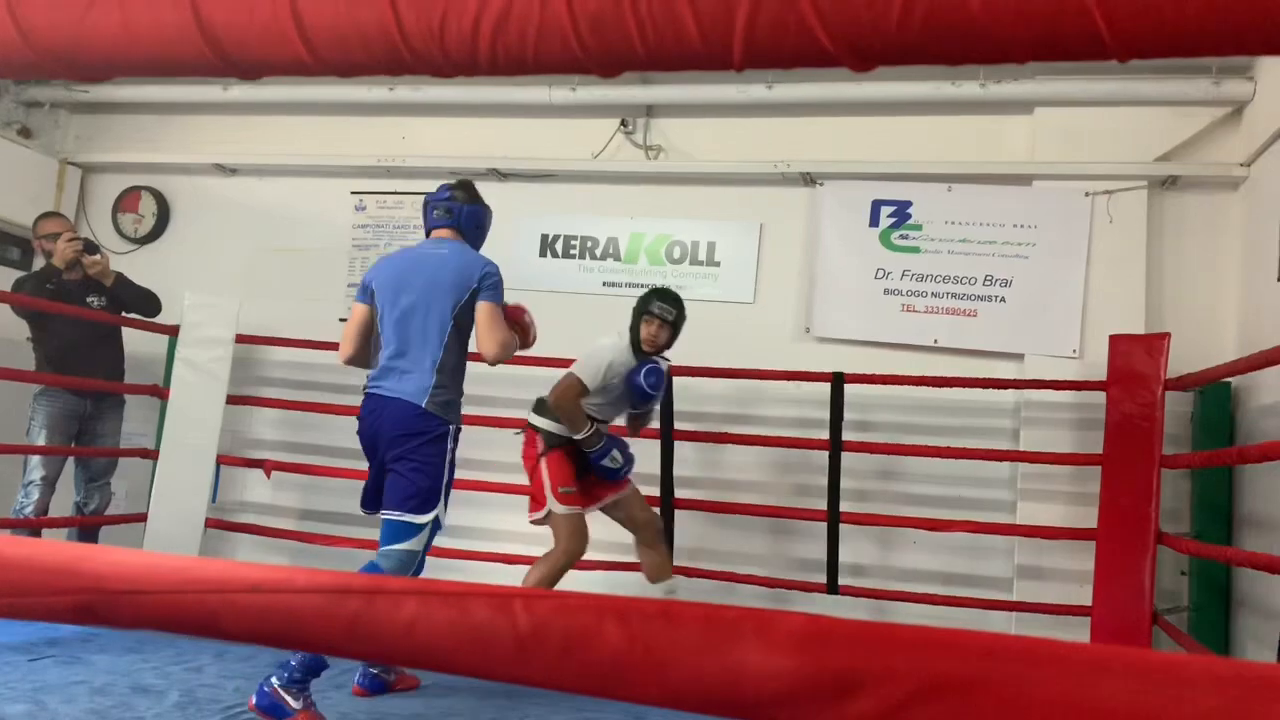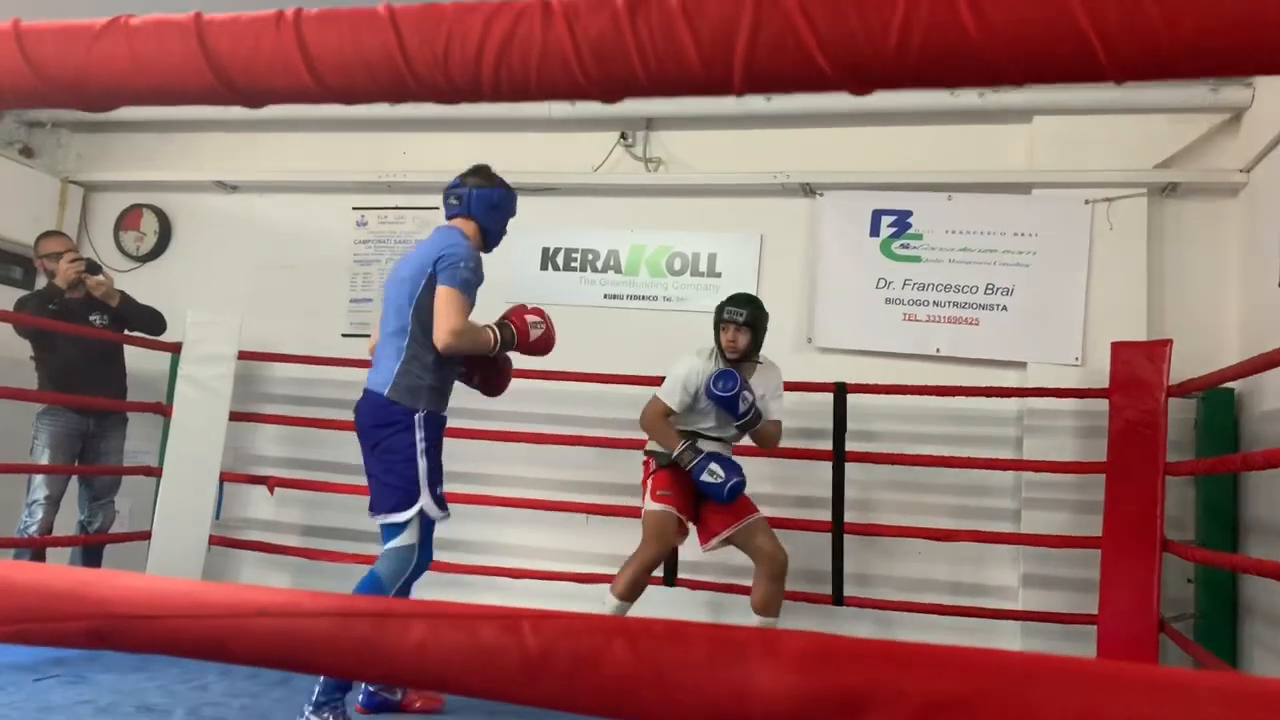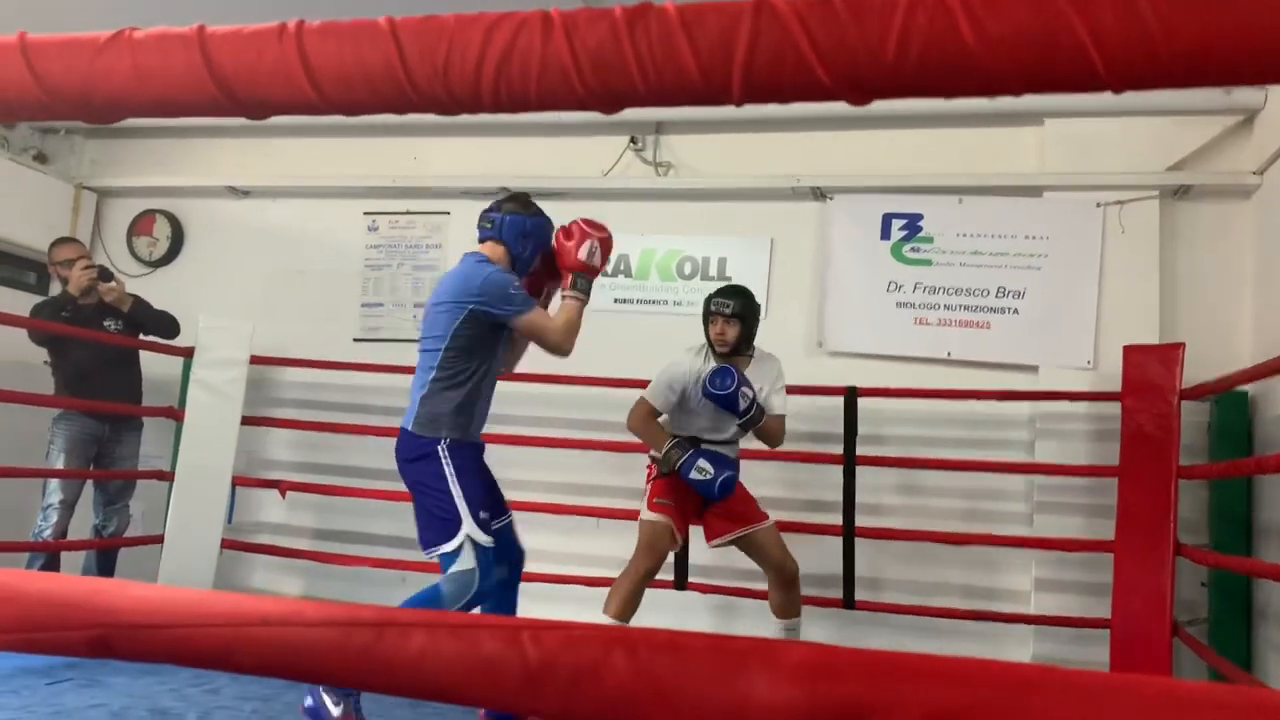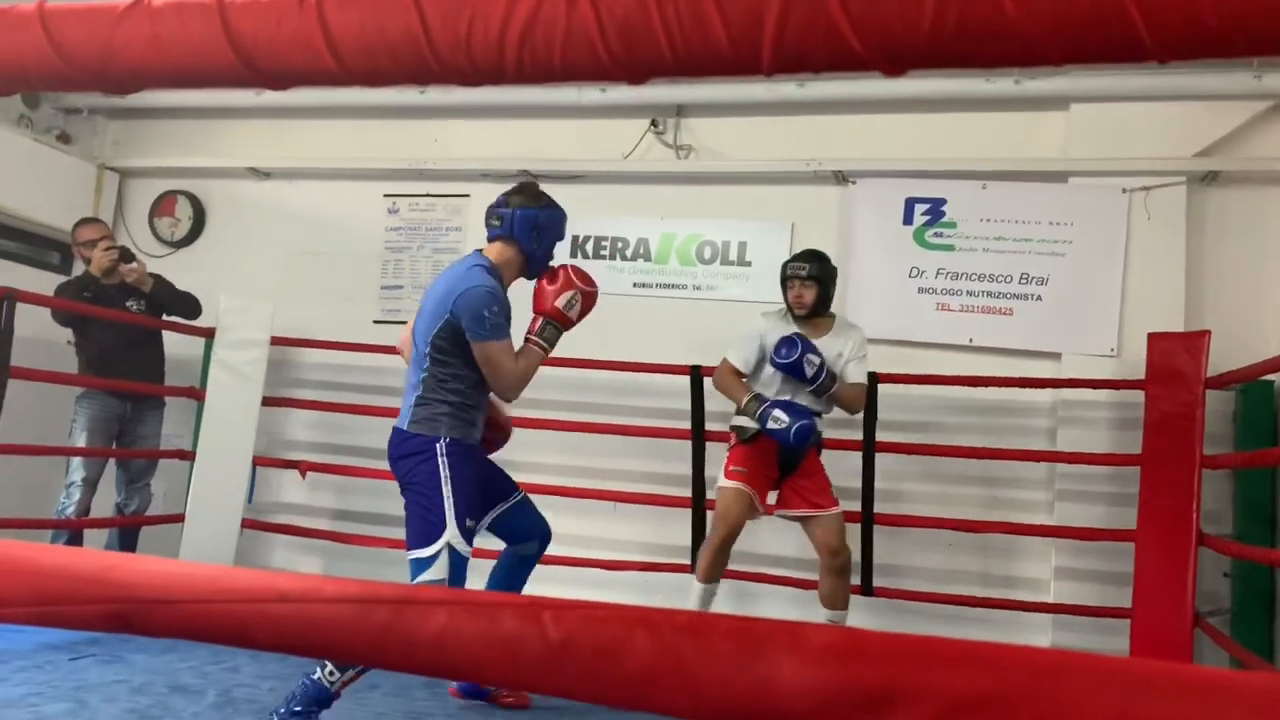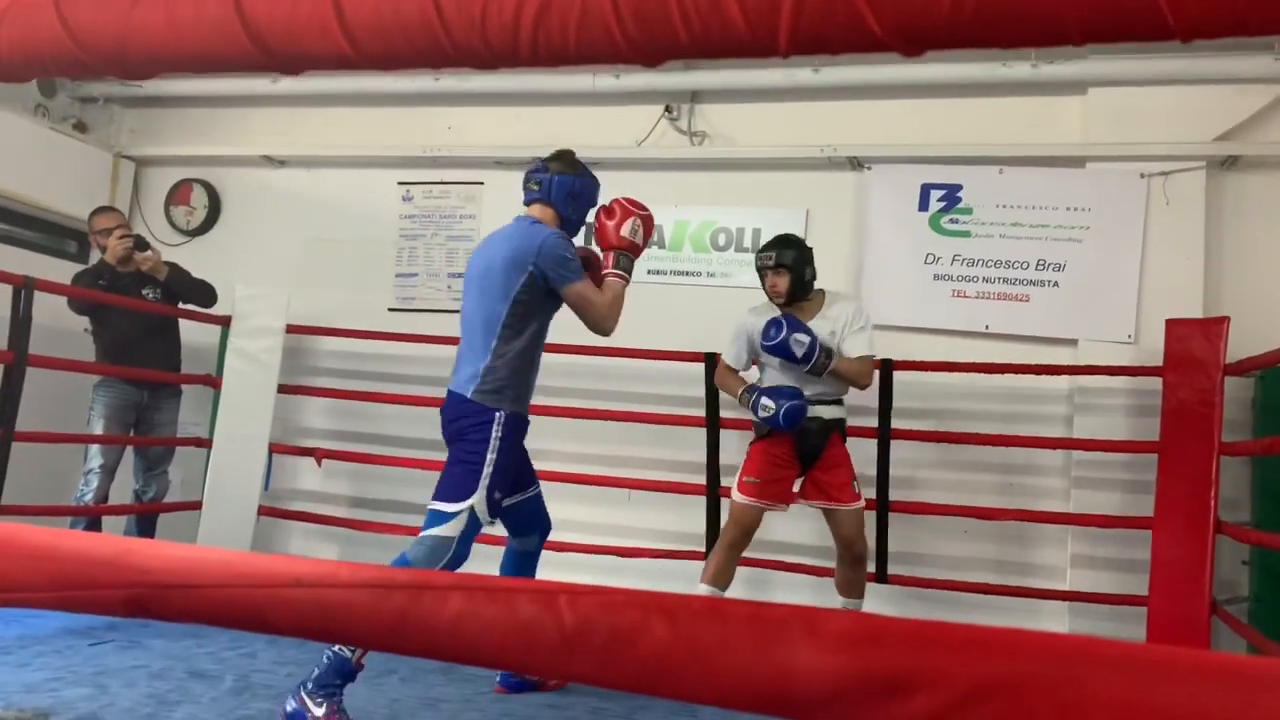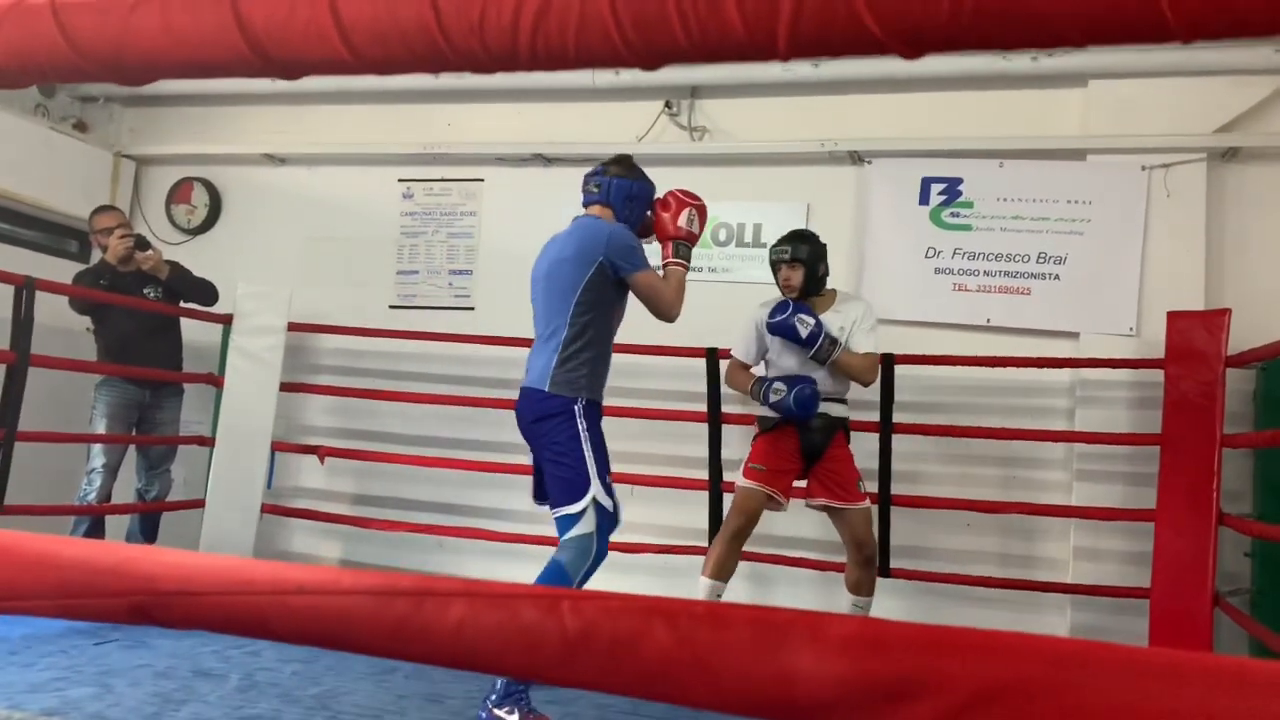
dt=0.4s
person 1, frame 1
left shoulder: (382, 267)
right shoulder: (482, 270)
left elbow: (349, 352)
right elbow: (492, 351)
right wrist: (514, 333)
left hip: (377, 410)
right hip: (426, 419)
left knee: (407, 539)
right knee: (397, 558)
left ankle: (377, 665)
person 1, frame 2
left shoulder: (420, 254)
right shoulder: (459, 253)
right elbow: (448, 337)
left wrist: (465, 368)
right wrist: (505, 335)
left hip: (382, 407)
right hip: (406, 412)
left knee: (405, 545)
right knee: (405, 556)
person 1, frame 3
left shoulder: (471, 277)
right shoulder: (491, 279)
left elbow: (500, 357)
right elbow: (559, 342)
left wrist: (534, 304)
right wrist: (579, 279)
left hip: (451, 444)
right hip: (437, 445)
left knee: (506, 558)
right knee: (466, 581)
person 1, frame 4
left shoulder: (471, 275)
right shoulder: (480, 291)
left elbow: (409, 344)
right elbow: (507, 385)
right wrist: (550, 326)
left hip: (453, 445)
right hip: (433, 447)
left knee: (530, 535)
right knee: (437, 591)
person 1, frame 5
left shoulder: (499, 241)
right shoulder: (549, 243)
right elbow: (602, 322)
left wrist: (580, 271)
right wrist: (621, 259)
left hip: (482, 407)
right hip: (488, 413)
left knee: (531, 530)
right knee: (441, 547)
person 1, frame 6
left shoulder: (559, 244)
right shoulder: (610, 236)
right elbow: (667, 308)
left wrist: (651, 243)
right wrist: (678, 248)
left hip: (543, 399)
right hip: (564, 405)
left knee: (598, 518)
right knee: (584, 544)
person 2, frame 1
left shoulder: (651, 366)
right shoulder: (612, 351)
left elbow: (635, 427)
right elbow: (560, 394)
left wrist: (643, 405)
right wrist: (595, 440)
left hip: (582, 447)
right hip: (550, 440)
left knee: (650, 527)
right knee: (572, 545)
person 2, frame 2
left shoulder: (768, 374)
right shoulder: (696, 365)
left elbow: (771, 441)
right elbow: (650, 417)
left wrist: (746, 413)
right wrist: (693, 458)
left hip: (713, 474)
right hip: (670, 465)
left knee: (773, 558)
right knee: (655, 548)
person 2, frame 3
left shoulder: (768, 368)
right shoulder: (689, 363)
left elbow: (775, 437)
right elbow: (638, 418)
left wrist: (748, 409)
right wrist: (682, 458)
left hip: (721, 475)
right hip: (675, 470)
left knee: (784, 567)
right knee: (646, 559)
person 2, frame 4
left shoulder: (850, 337)
right shoulder: (768, 326)
left elbow: (855, 404)
right elbow: (723, 375)
left wrist: (820, 377)
right wrist: (761, 408)
left hip: (803, 447)
right hip: (756, 439)
left knee: (837, 553)
right knee: (724, 531)
person 2, frame 5
left shoulder: (847, 310)
right shoulder: (758, 320)
left elbow: (864, 376)
right elbow: (723, 373)
left wrist: (816, 355)
right wrist: (752, 396)
left hip: (826, 434)
right hip: (775, 431)
left knee: (853, 544)
right knee: (737, 530)
person 2, frame 6
left shoulder: (855, 310)
right shoulder: (768, 315)
left elbow: (868, 374)
right elbow: (734, 373)
left wrist: (819, 341)
right wrist: (764, 390)
left hip: (830, 432)
right hip: (779, 427)
left knee: (863, 546)
right knee: (739, 520)
person 3, frame 1
left shoulder: (108, 281)
right shoulder: (32, 284)
left elbow: (152, 307)
right elbow: (23, 308)
left wrist: (110, 278)
right wrist: (57, 265)
left hip: (106, 400)
right hip: (56, 397)
left knee: (95, 496)
right knee: (37, 488)
person 3, frame 2
left shoulder: (110, 299)
right shoulder: (34, 303)
left elbow: (156, 325)
right elbow: (24, 328)
left wrist: (115, 300)
right wrist: (59, 285)
left hip: (109, 419)
right hip: (59, 416)
left knee: (99, 514)
right knee: (41, 507)
person 3, frame 3
left shoulder: (125, 303)
right shoulder: (50, 309)
left elbow: (170, 328)
right elbow: (38, 335)
left wrist: (127, 304)
right wrist: (72, 292)
left hip: (124, 423)
right hip: (75, 420)
left knee: (113, 518)
right knee: (55, 511)
person 3, frame 4
left shoulder: (149, 283)
right shoulder: (75, 290)
left elbow: (192, 309)
right elbow: (61, 316)
left wrist: (148, 285)
right wrist: (94, 274)
left hip: (146, 403)
right hip: (98, 399)
left knee: (135, 496)
right knee: (79, 489)
person 3, frame 5
left shoulder: (165, 271)
right shoulder: (91, 279)
left elbow: (208, 297)
right elbow: (78, 305)
left wrist: (162, 273)
right wrist: (108, 262)
left hip: (163, 391)
right hip: (115, 387)
left knee: (153, 483)
right knee: (97, 476)
person 3, frame 6
left shoulder: (166, 270)
right shoulder: (92, 278)
left elbow: (209, 295)
right elbow: (79, 304)
left wrist: (164, 272)
right wrist: (109, 262)
left hip: (165, 390)
right hip: (117, 387)
left knee: (156, 481)
right knee: (100, 474)
